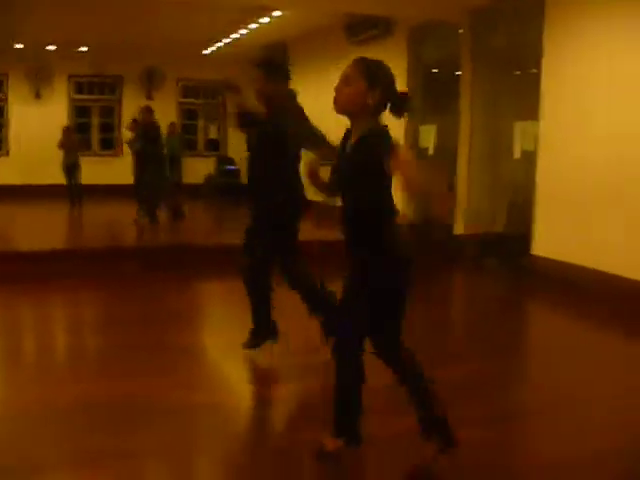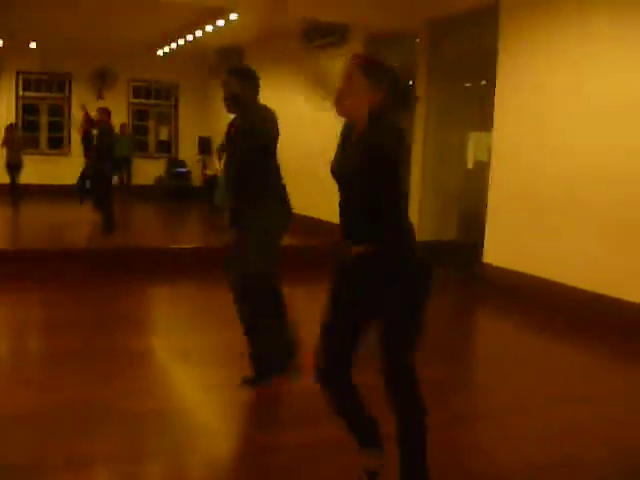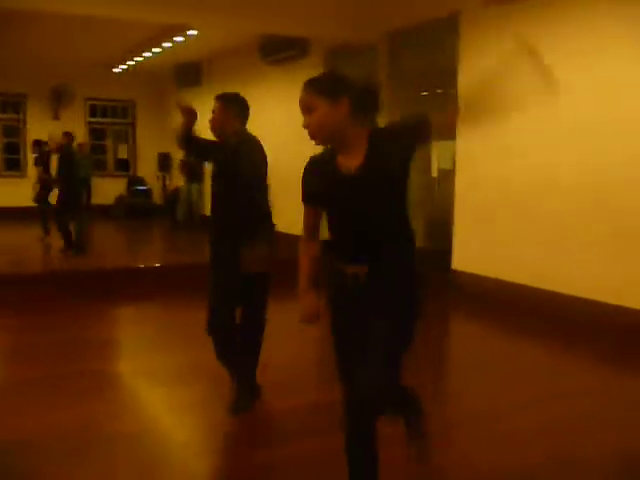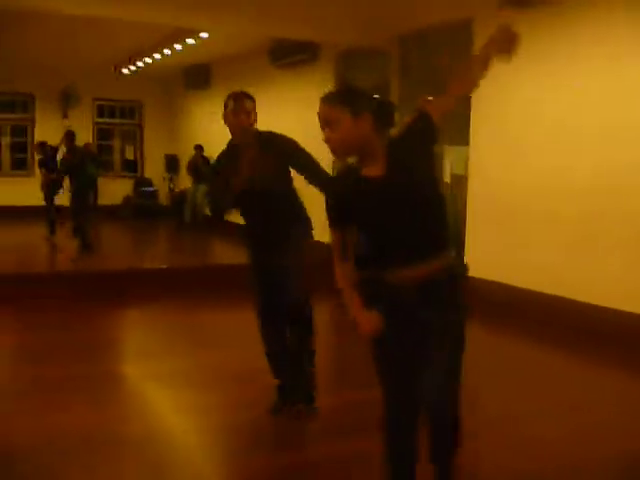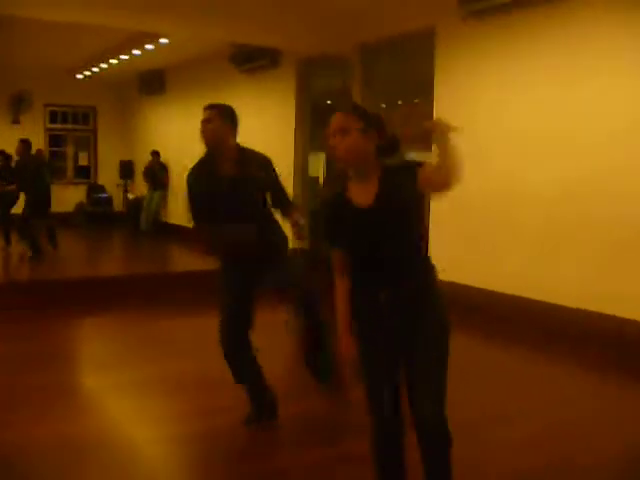
dt=0.3s
person 1, frame 1
left shoulder: (376, 140)
right shoulder: (350, 140)
right wrist: (320, 180)
left hip: (380, 259)
right hip: (369, 255)
left knee: (345, 341)
right knee: (388, 344)
left ankle: (346, 432)
right ankle: (438, 428)
person 1, frame 2
left shoulder: (386, 135)
right shoulder: (350, 135)
left hip: (397, 267)
right hip: (356, 266)
left knee: (398, 375)
right knee: (330, 367)
right ankle: (370, 446)
person 1, frame 3
left shoulder: (393, 142)
right shoulder: (317, 172)
right elbow: (309, 236)
right wrist: (306, 290)
left hip: (394, 287)
right hip: (344, 288)
left knee: (372, 392)
right knee: (356, 400)
left ankle: (409, 411)
person 1, frame 4
left shoulder: (413, 142)
right shoulder: (344, 191)
left elbow: (458, 89)
right elbow: (341, 259)
left wrist: (493, 45)
right wrist: (357, 308)
left hip: (441, 292)
right hip: (387, 300)
left knee: (436, 397)
right knee: (399, 407)
person 1, frame 5
left shoulder: (402, 176)
right shoulder: (334, 206)
left elbow: (446, 179)
right elbow: (343, 273)
left wrist: (442, 136)
right wrist: (343, 329)
left hip: (418, 308)
right hip: (370, 311)
left knee: (427, 413)
right knee: (383, 414)
person 2, frame 1
left shoulder: (288, 114)
right shoulder: (272, 113)
right elbow: (249, 124)
left hip: (277, 204)
right hip: (270, 201)
left knee: (256, 269)
right knee: (273, 267)
left ankle: (263, 328)
person 2, frame 2
left shoulder: (255, 118)
right shoulder: (242, 123)
left hip: (266, 210)
right hip: (247, 212)
left knee: (255, 274)
right knee: (243, 282)
right ankle: (265, 365)
person 2, frame 3
left shoulder: (247, 149)
right shoulder: (225, 149)
left elbow: (256, 199)
right elbow: (192, 148)
left wrist: (260, 245)
right wrist: (188, 125)
left hip: (253, 241)
right hip: (224, 243)
left knee: (252, 321)
right knee: (219, 322)
left ankle: (246, 383)
right ankle: (244, 381)
person 2, frame 4
left shoulder: (278, 144)
right shoulder: (224, 164)
left elbow: (315, 172)
right elbow: (217, 209)
right wrist: (239, 182)
left hip: (294, 232)
right hip: (261, 242)
left knee: (294, 301)
right knee: (269, 320)
right ankle: (289, 389)
person 2, frame 5
left shoulder: (258, 162)
right shoulder: (200, 173)
left elbow: (280, 198)
right elbow: (202, 226)
left wrist: (295, 217)
right wrist: (228, 236)
left hip: (271, 250)
right hip: (235, 261)
left knee: (302, 299)
right knee: (232, 338)
right ankle: (262, 404)
